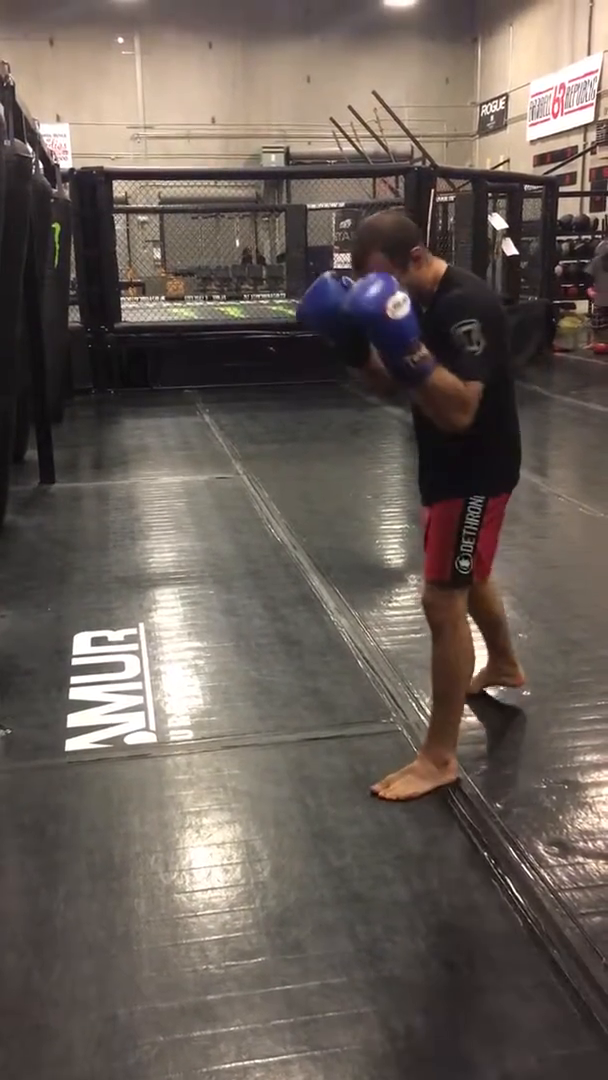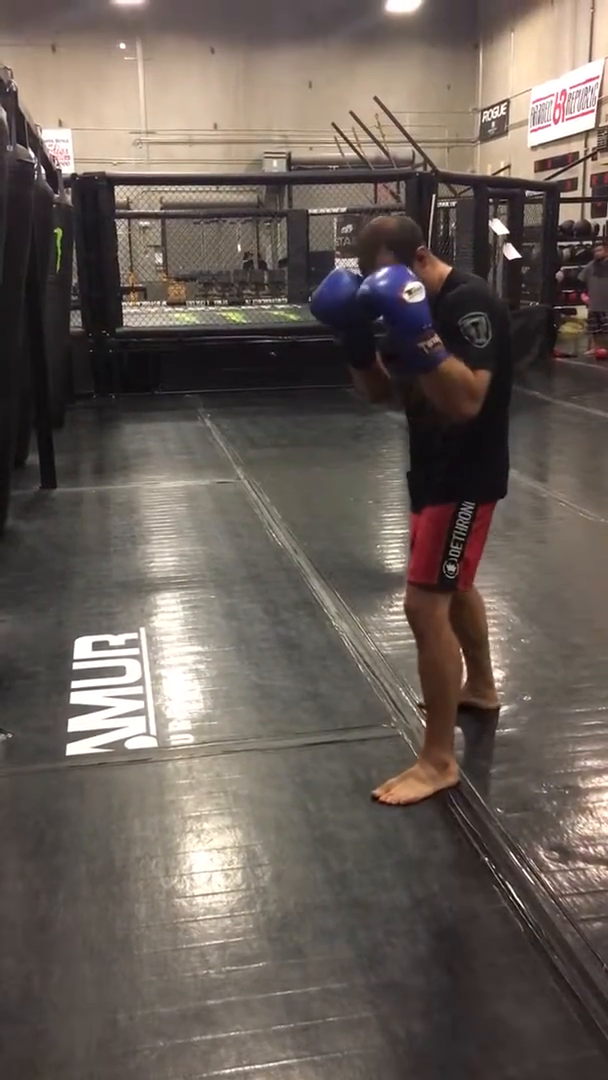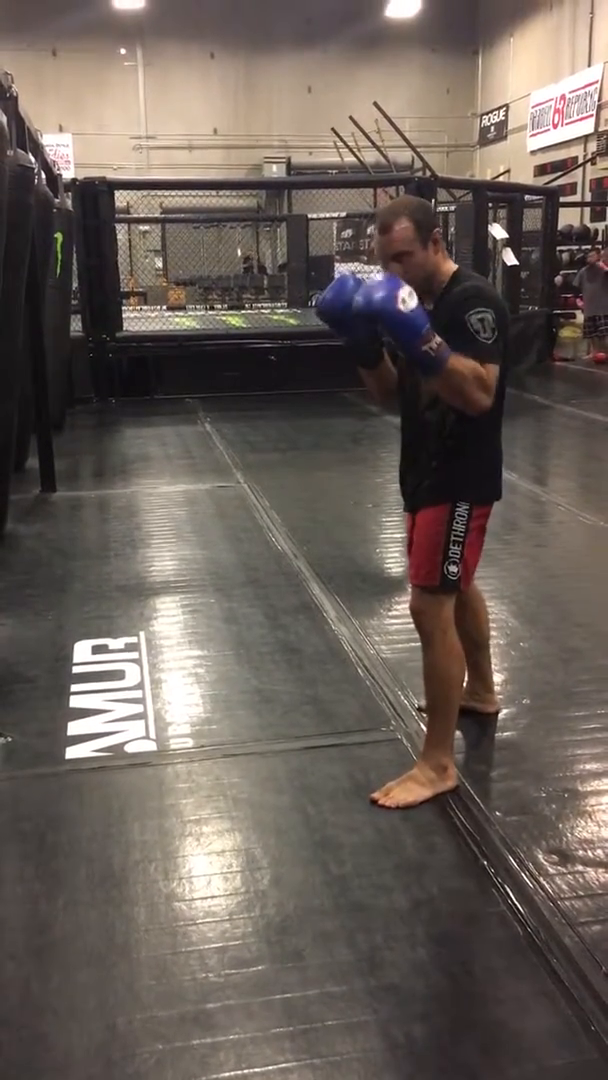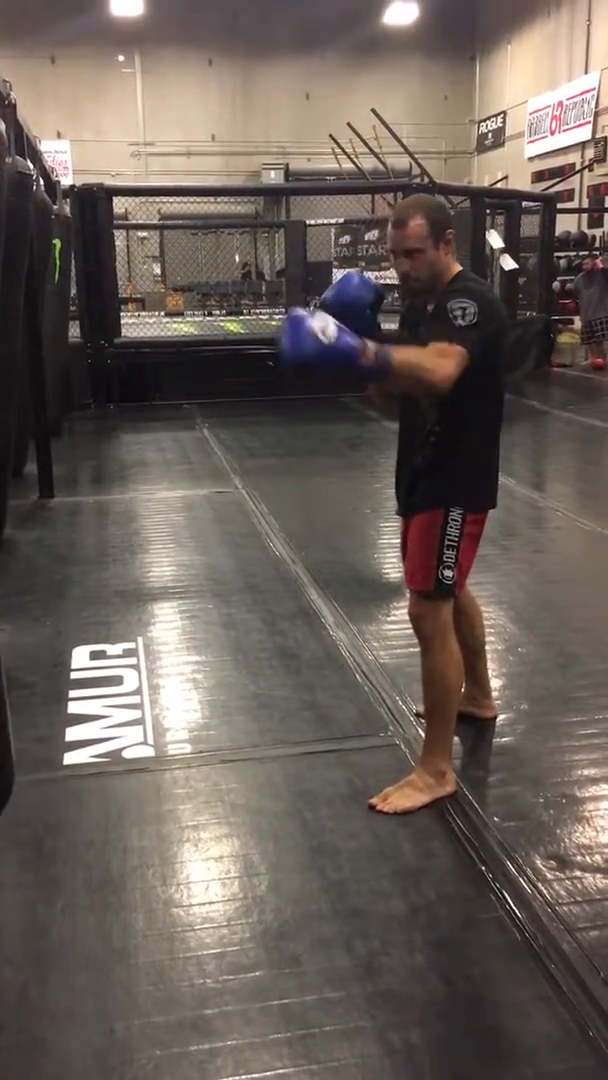
dt=0.4s
person 1, frame 1
left shoulder: (465, 305)
right shoulder: (416, 300)
left elbow: (456, 411)
right elbow: (387, 384)
left wrist: (404, 342)
right wrist: (351, 339)
left hip: (476, 470)
right hip: (450, 464)
left knee: (443, 601)
right knee: (469, 575)
left ankle: (440, 757)
right ankle: (503, 665)
person 1, frame 2
left shoulder: (470, 304)
right shoulder: (417, 306)
left elbow: (467, 402)
right elbow: (379, 392)
left wrist: (419, 334)
right wrist: (355, 336)
left hip: (466, 478)
right hip: (437, 469)
left knee: (425, 604)
right knee: (455, 583)
left ankle: (438, 760)
right ankle: (481, 686)
person 1, frame 3
left shoulder: (474, 303)
right shoulder: (417, 303)
left elbow: (479, 395)
right elbow: (388, 393)
left wrist: (420, 336)
right wrist: (363, 339)
left hip: (460, 478)
right hip: (428, 471)
left knee: (431, 607)
right knee: (458, 586)
left ankle: (438, 764)
right ankle: (481, 690)
person 1, frame 4
left shoulder: (470, 302)
right shoulder: (429, 301)
left elbow: (437, 374)
right elbow: (399, 375)
left wrist: (351, 349)
right wrist: (354, 335)
left hip: (456, 483)
right hip: (431, 476)
left knee: (430, 611)
right knee: (450, 590)
left ankle: (436, 769)
right ankle: (477, 695)
